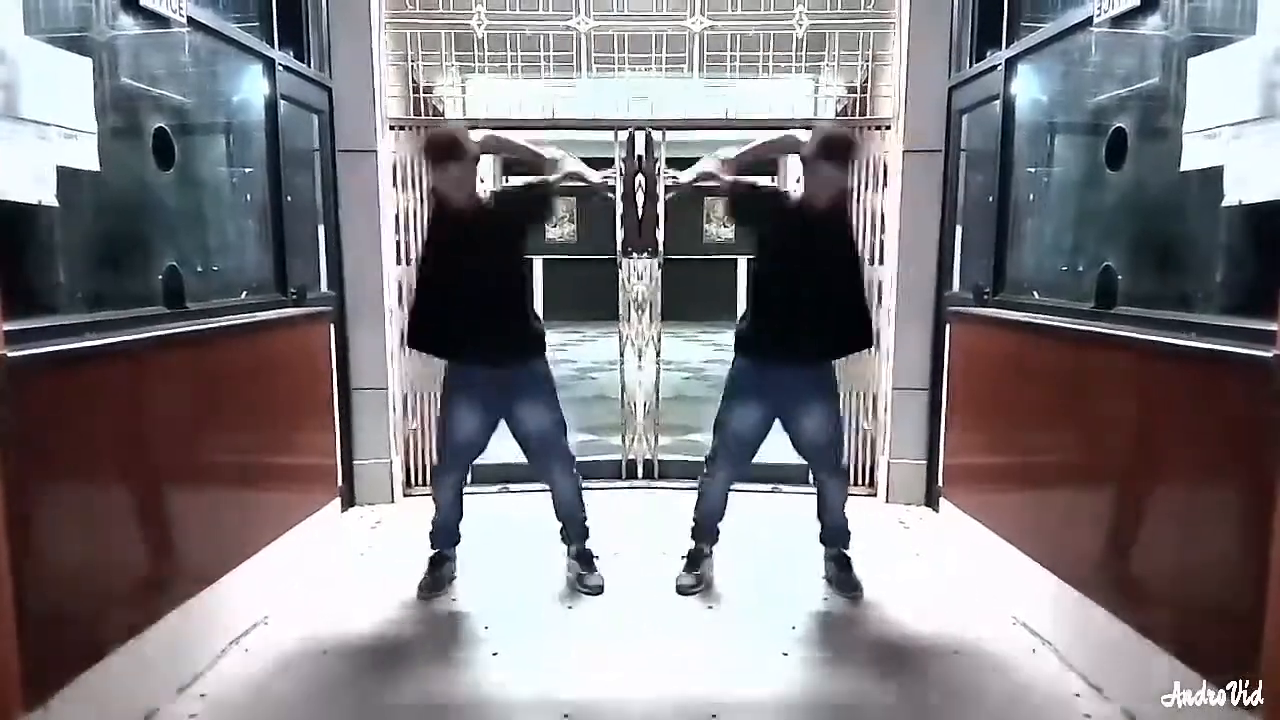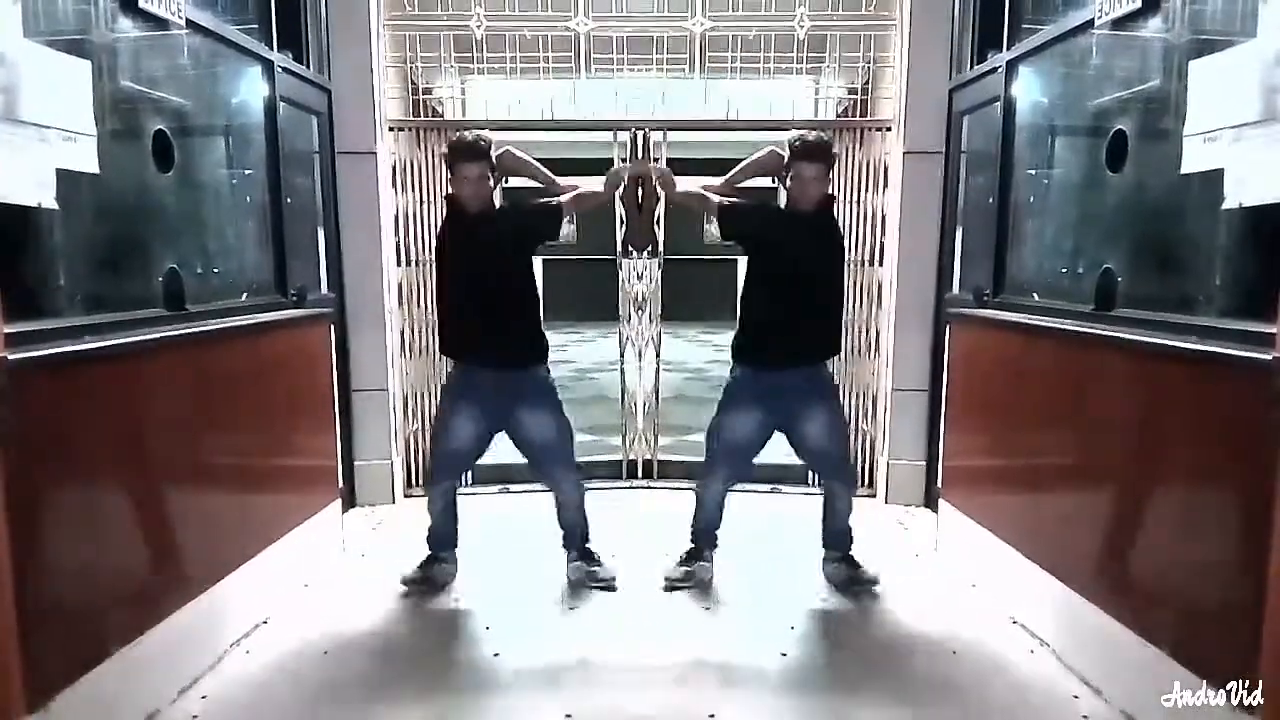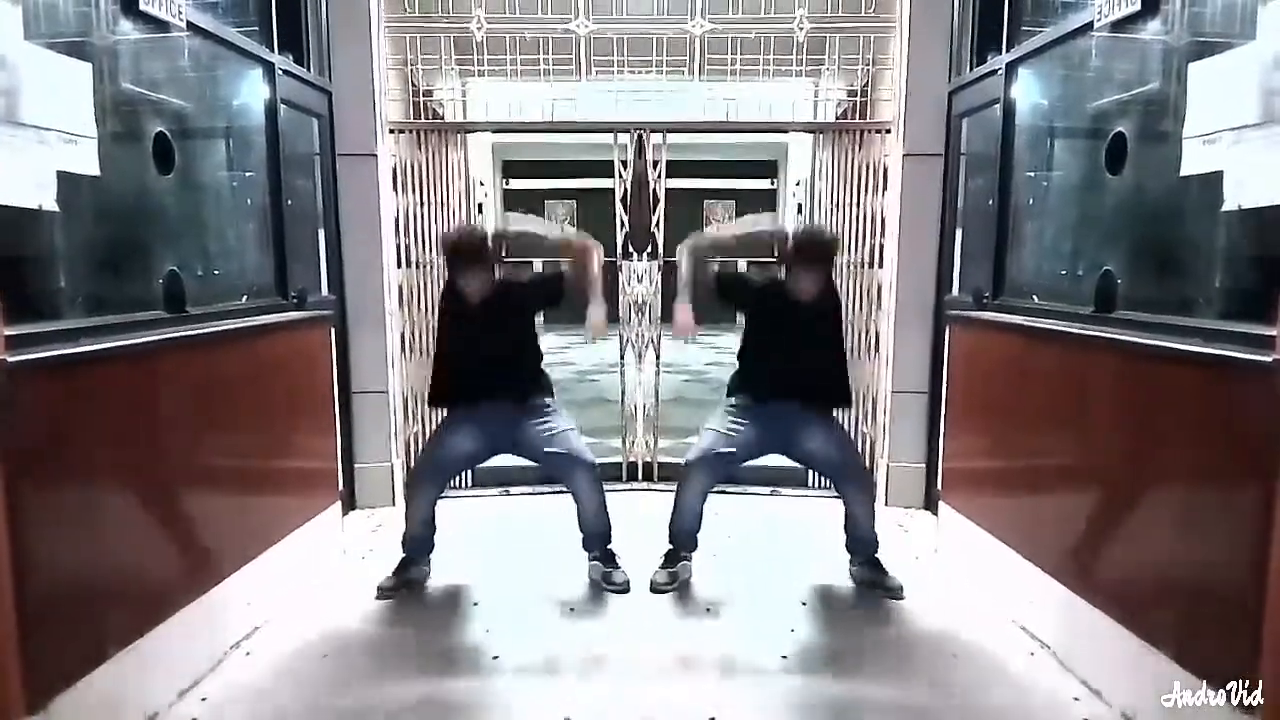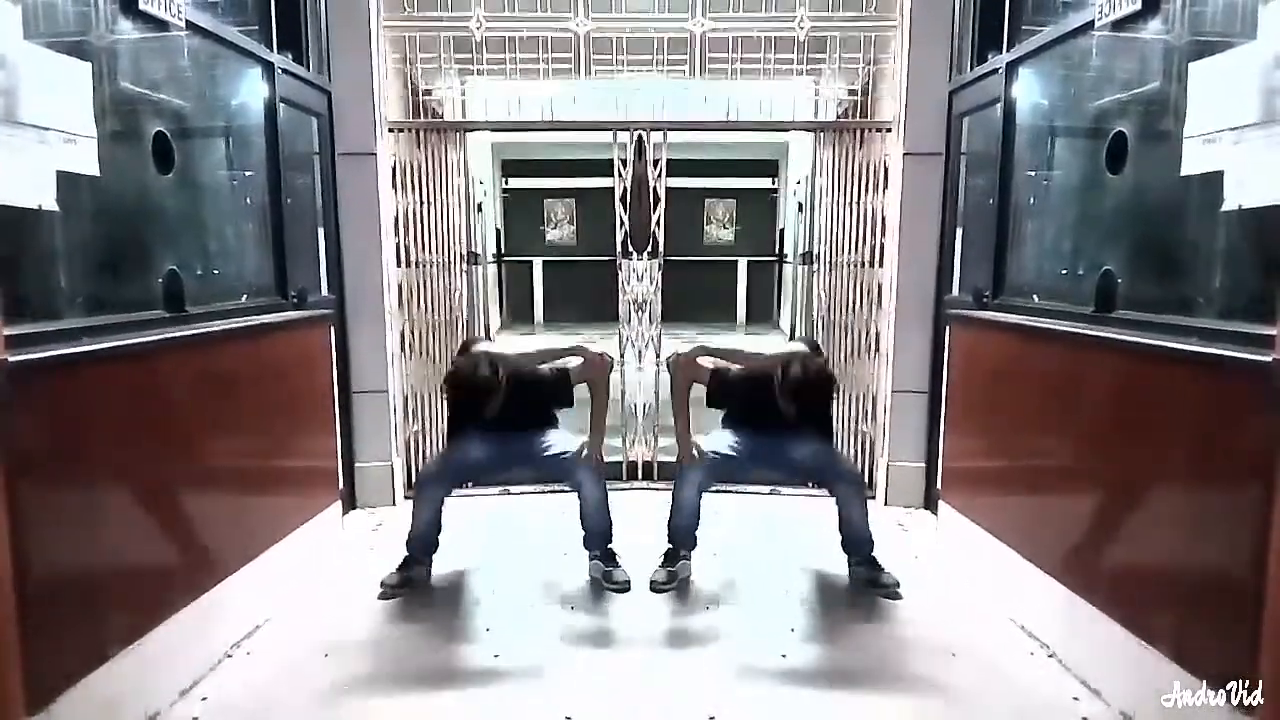
dt=0.5s
person 1, frame 1
left shoulder: (838, 211)
right shoulder: (773, 208)
left elbow: (791, 144)
right elbow: (719, 173)
left wrist: (732, 166)
right wrist: (701, 172)
left hip: (811, 370)
right hip: (756, 365)
left knee: (829, 469)
right knee: (723, 463)
left ankle: (836, 555)
right ankle: (702, 550)
person 1, frame 2
left shoulder: (825, 218)
right shoulder: (762, 220)
left elbow: (774, 155)
right elbow: (708, 202)
left wrist: (719, 188)
right wrist: (678, 189)
left hip: (809, 378)
right hip: (752, 376)
left knee: (839, 473)
right knee: (719, 469)
left ankle: (838, 556)
right ankle: (701, 551)
person 1, frame 3
left shoulder: (828, 296)
right shoulder: (760, 293)
right elbow: (693, 247)
right wrist: (683, 303)
left hip: (809, 415)
right hip: (749, 410)
left knee: (858, 479)
right knee: (696, 466)
left ankle: (864, 561)
right ankle: (679, 554)
person 1, frame 4
left shoulder: (815, 376)
right shoulder: (748, 383)
right elbow: (681, 366)
right wrist: (683, 435)
left hip: (797, 441)
right hip: (743, 437)
left knee: (850, 480)
right knee: (691, 470)
left ankle: (861, 561)
right ankle: (679, 554)
person 2, frame 1
left shoulder: (508, 209)
right shoulder: (440, 210)
left elbow: (560, 173)
right elbow: (488, 143)
left wrist: (582, 173)
left hip: (523, 366)
right hip: (467, 370)
left knee: (557, 463)
right knee: (450, 468)
left ankle: (578, 550)
right ankle: (444, 555)
person 2, frame 2
left shoulder: (518, 220)
right shoulder: (453, 218)
left elbow: (575, 202)
right elbow: (505, 155)
left wrist: (609, 187)
right wrist: (559, 186)
left hip: (527, 376)
right hip: (470, 378)
left knee: (561, 470)
right knee: (441, 473)
left ankle: (579, 553)
right ankle: (441, 556)
person 2, frame 3
left shoulder: (519, 292)
right shoulder: (452, 295)
left elbow: (586, 249)
left wrist: (596, 304)
left hip: (530, 409)
right hip: (471, 415)
left knee: (583, 466)
right knee: (422, 478)
left ankle: (600, 556)
right ankle: (415, 561)
person 2, frame 4
left shoulder: (530, 382)
right shoulder: (464, 377)
left elbow: (598, 368)
left wrist: (597, 434)
left hip: (536, 437)
right hip: (482, 440)
left knee: (588, 469)
right knee: (429, 479)
left ankle: (600, 554)
right ankle: (418, 561)
